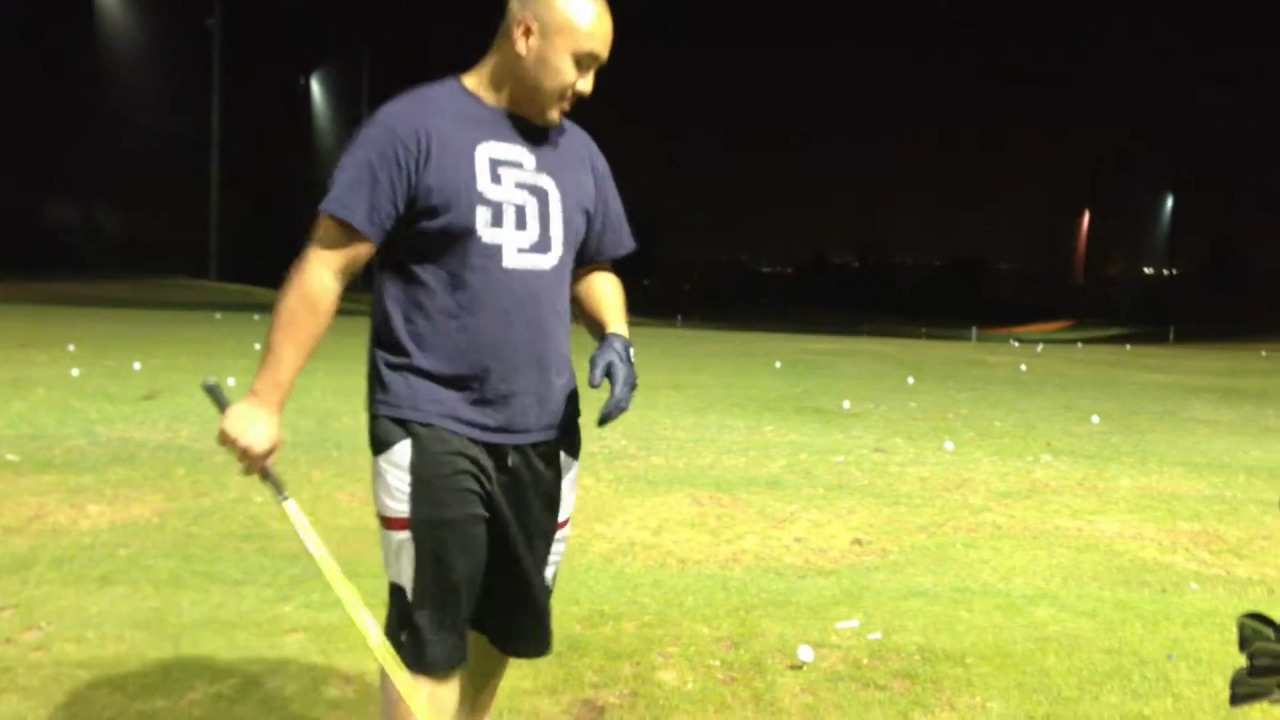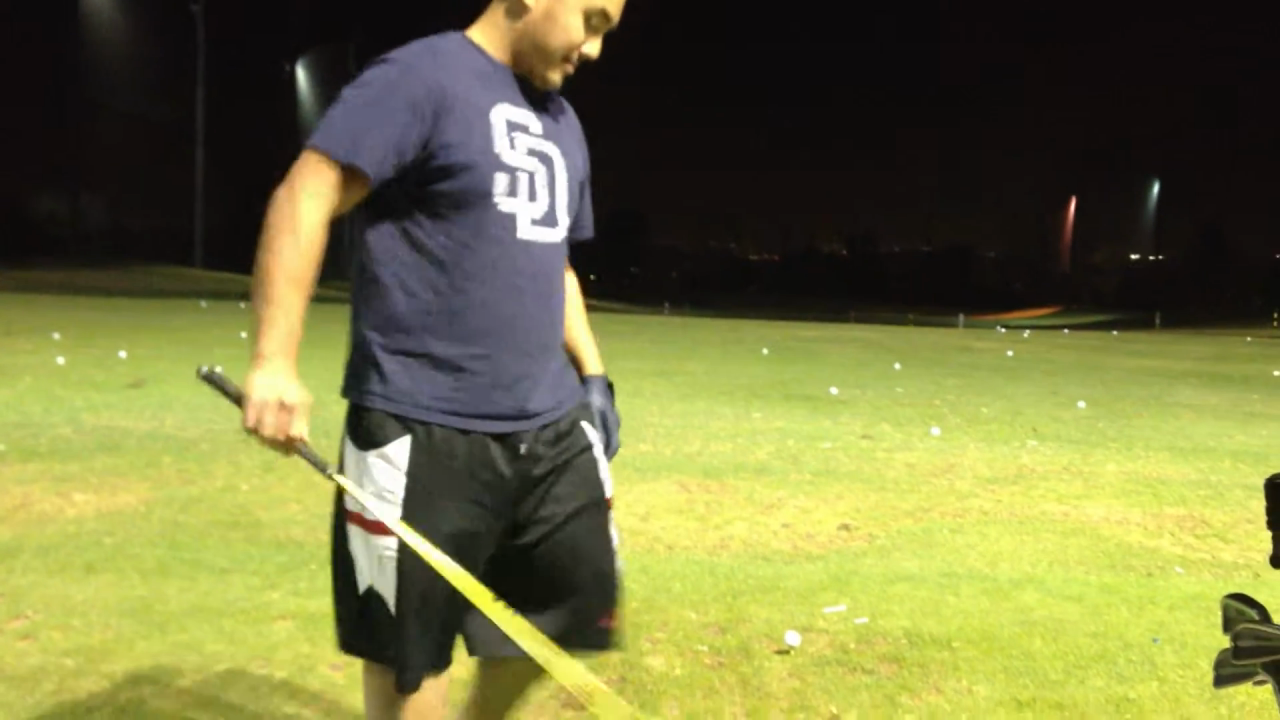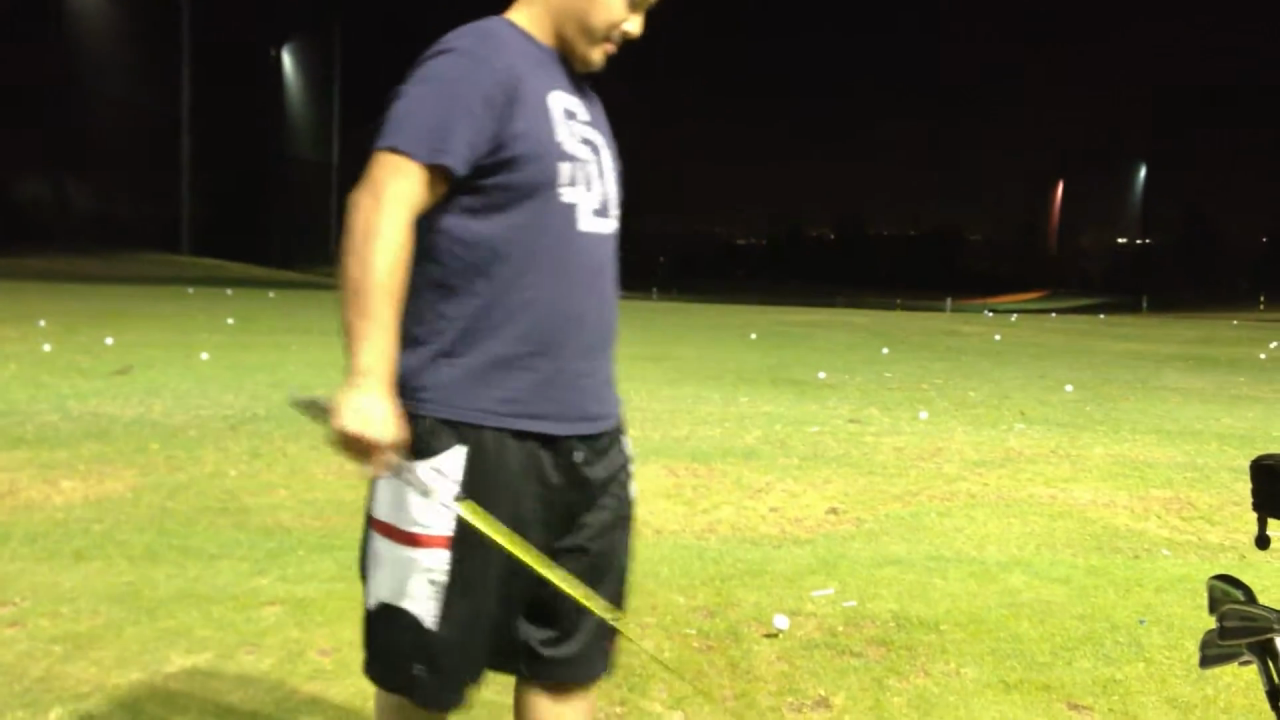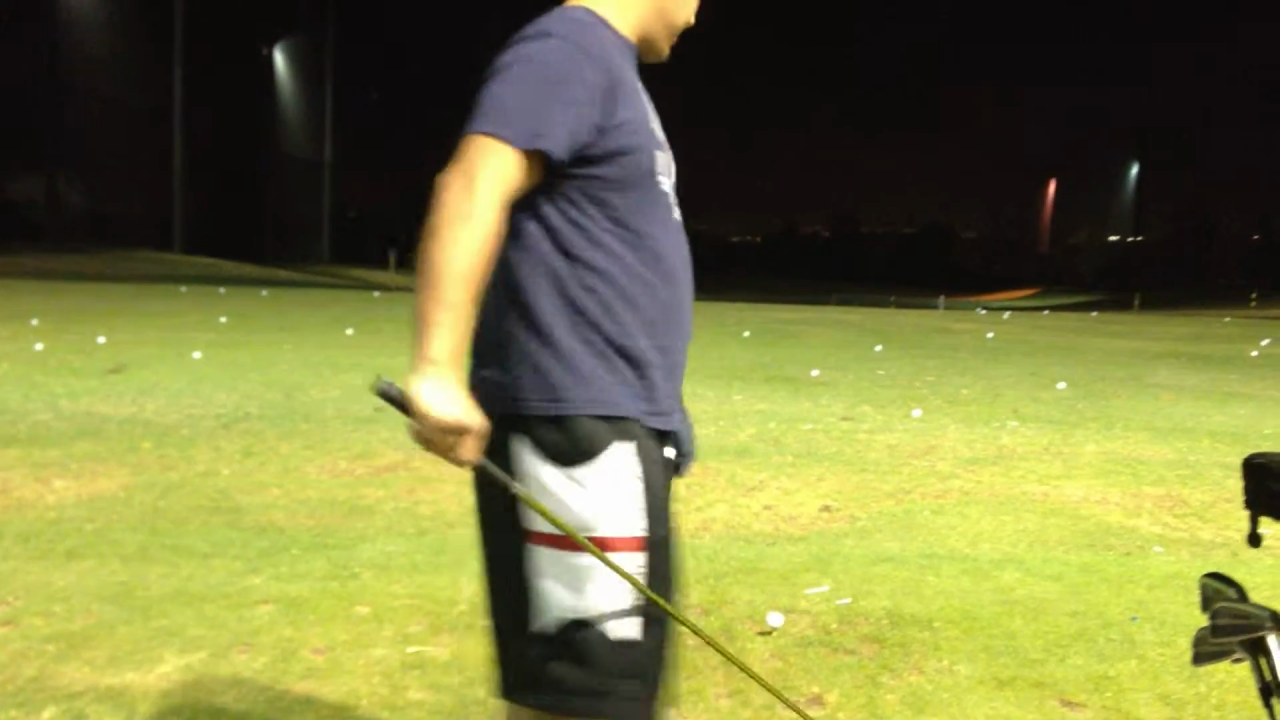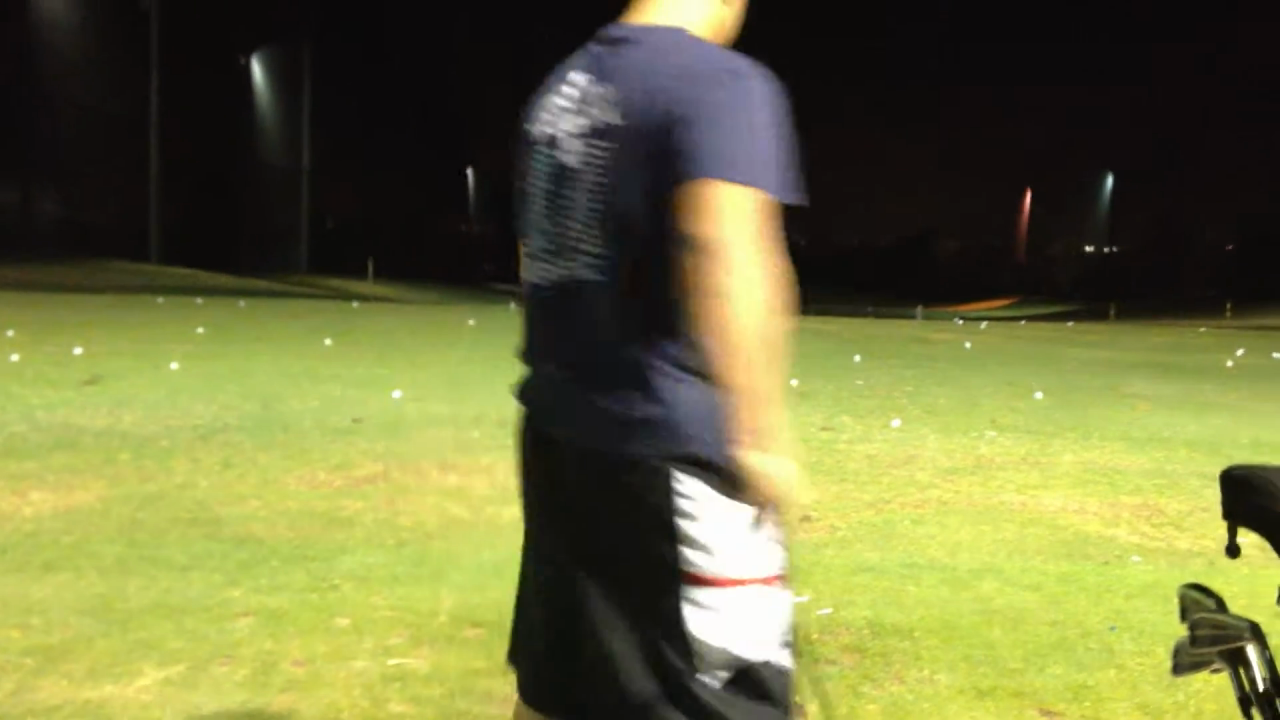
dt=0.3s
person 1, frame 1
left shoulder: (580, 154)
right shoulder: (412, 130)
left elbow: (592, 269)
right elbow: (324, 263)
left wrist: (613, 337)
right wrist: (265, 400)
left hip: (541, 433)
right hip: (431, 430)
left knee: (505, 612)
right knee: (425, 631)
person 1, frame 2
left shoulder: (562, 121)
right shoulder: (423, 80)
right elbow: (304, 200)
left wrist: (592, 370)
right wrist: (275, 361)
left hip: (547, 423)
right hip: (423, 425)
left knee: (569, 605)
right knee: (410, 639)
person 1, frame 3
left shoulder: (582, 103)
right shoulder: (479, 66)
right elbow: (382, 206)
left wrist: (595, 406)
right wrist: (370, 383)
left hip: (588, 434)
right hip: (470, 430)
left knee: (567, 660)
right knee: (425, 660)
person 1, frame 4
left shoulder: (609, 69)
right elbow: (472, 191)
left wrist: (658, 414)
right wrist: (437, 369)
left hip: (616, 419)
right hip: (574, 421)
person 1, frame 5
left shoulder: (562, 90)
right shoulder: (724, 84)
right elbow: (723, 251)
right wrist: (758, 440)
left hip: (564, 441)
right hip: (673, 455)
